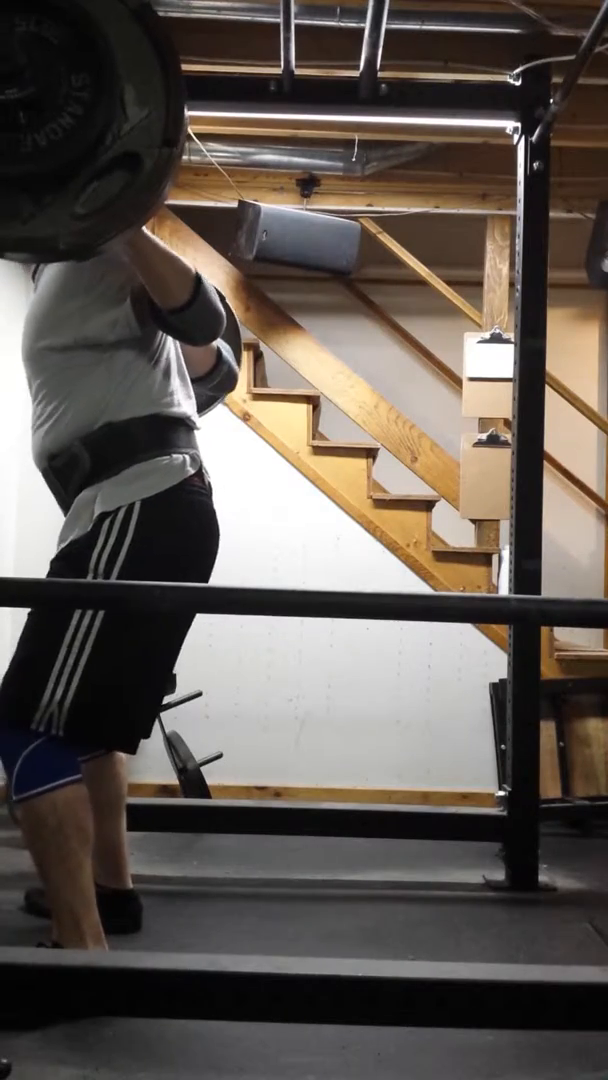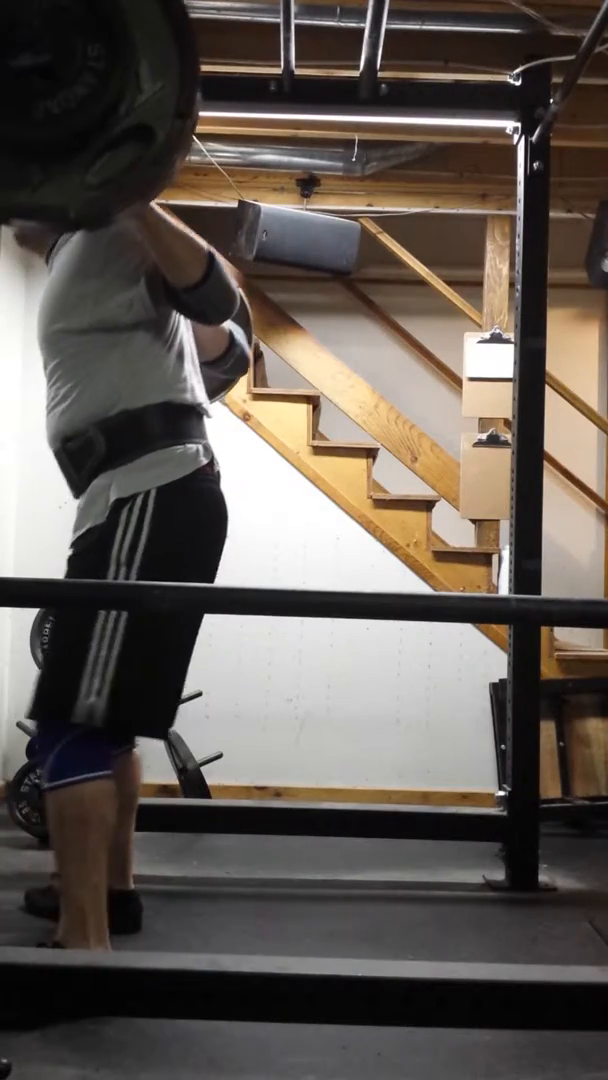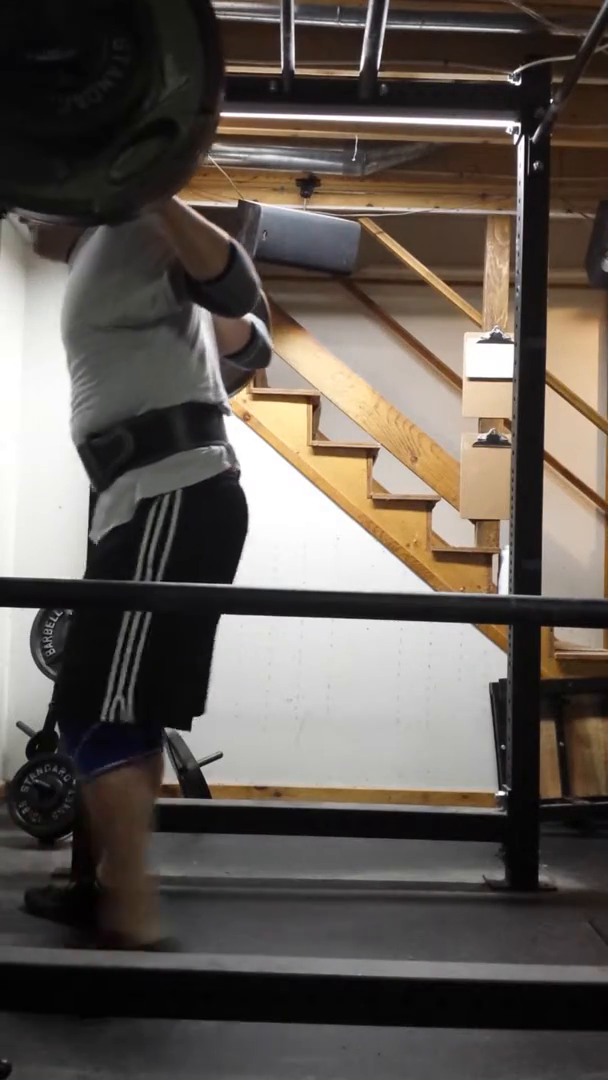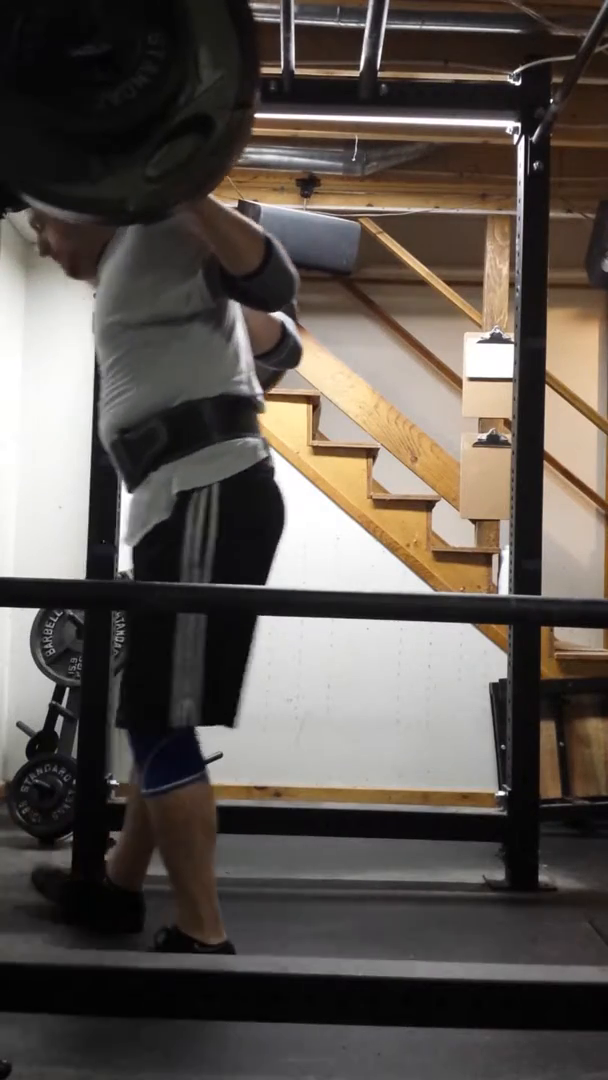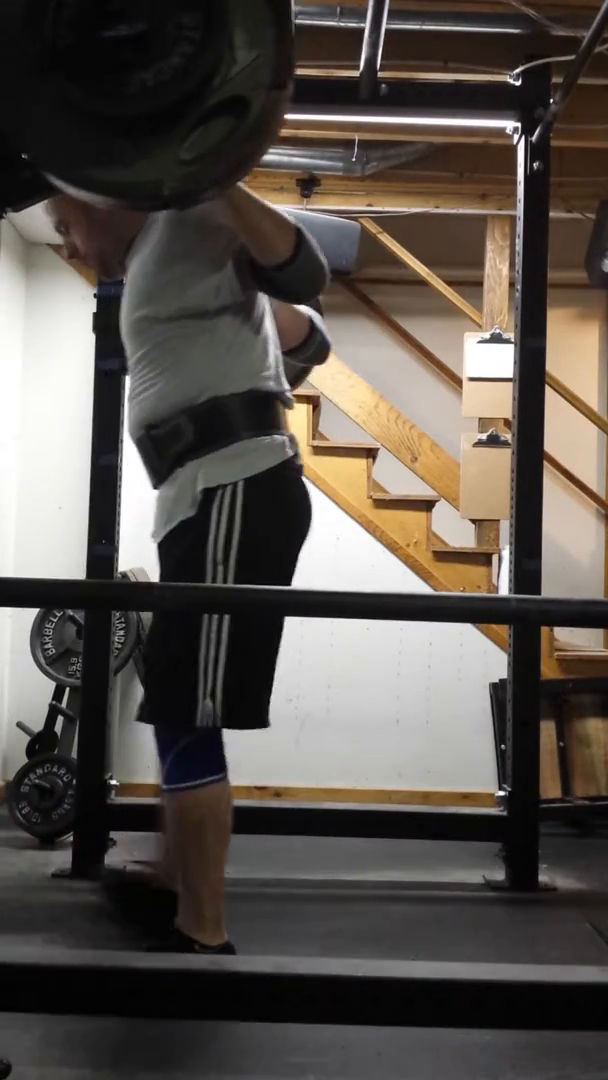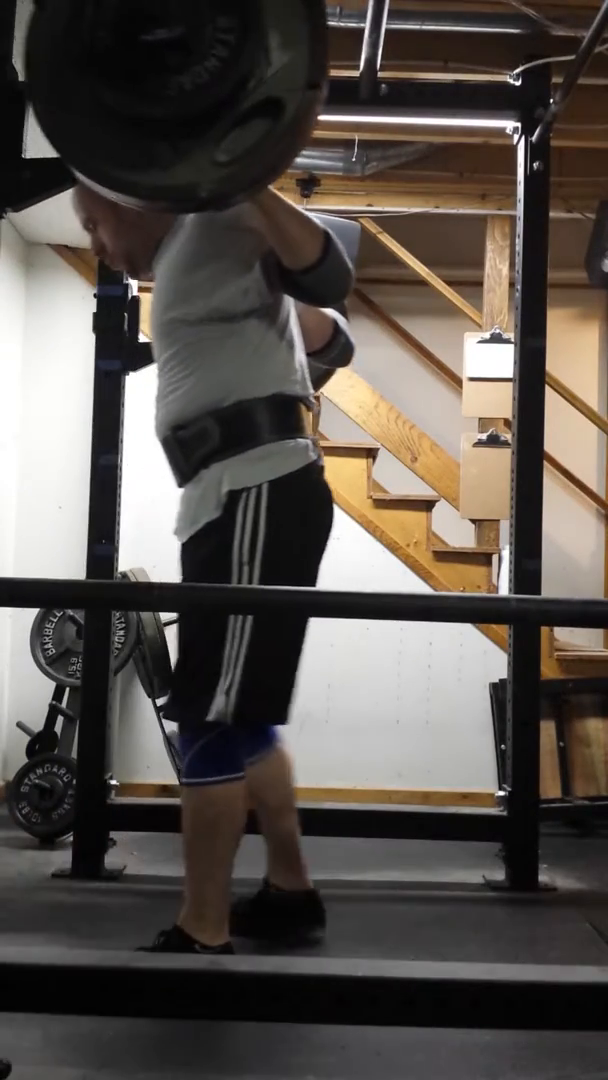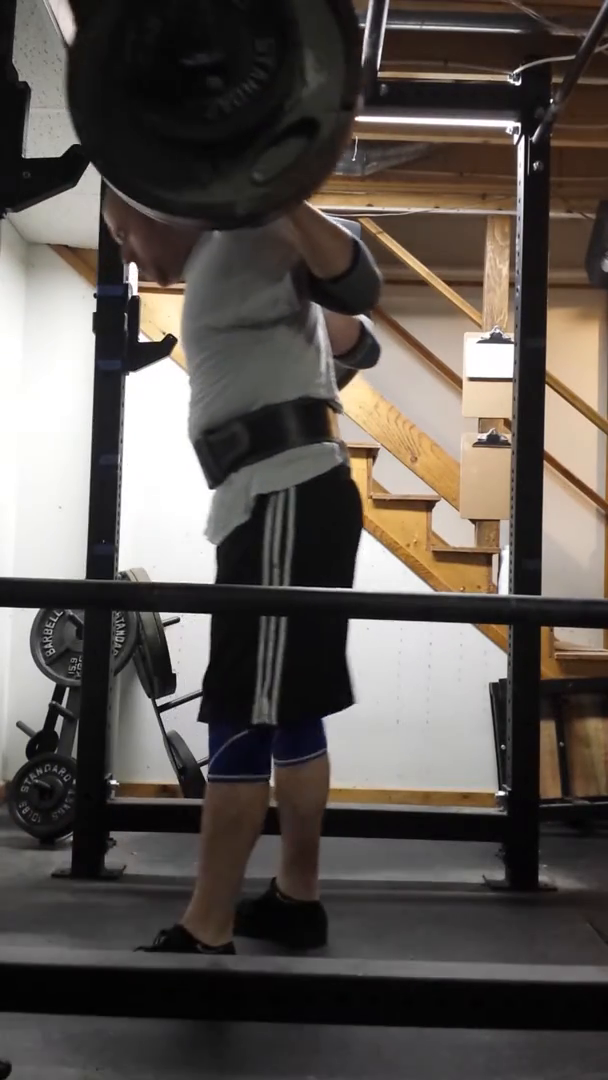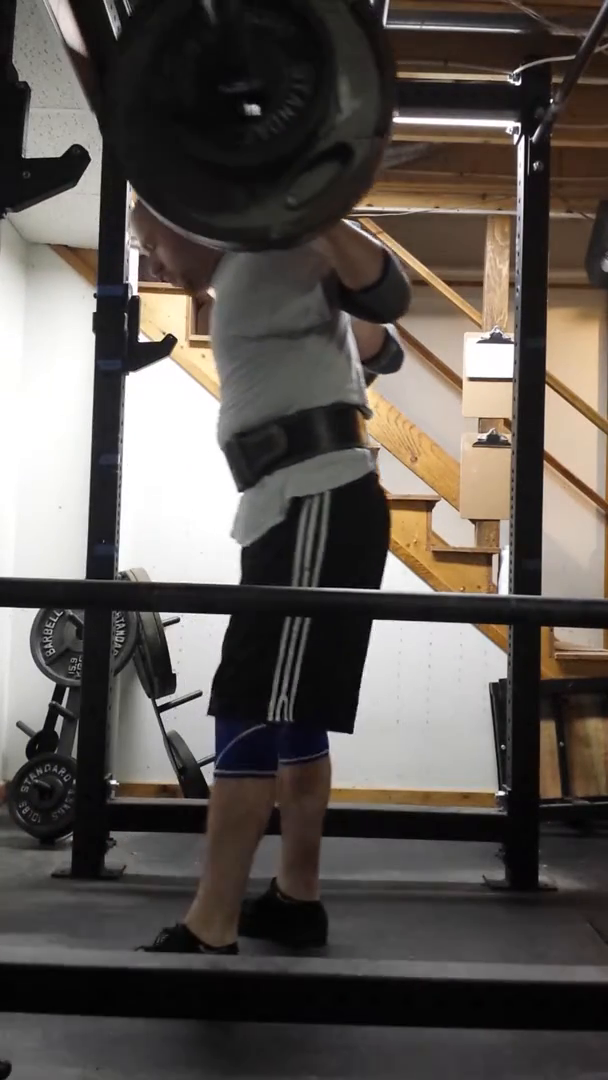
dt=0.2s
person 1, frame 1
left shoulder: (91, 254)
right shoulder: (82, 272)
left elbow: (199, 316)
right elbow: (213, 367)
left hip: (138, 515)
right hip: (144, 515)
right knee: (79, 716)
left ankle: (82, 948)
right ankle: (108, 888)
person 1, frame 2
left shoulder: (104, 235)
right shoulder: (94, 255)
left elbow: (212, 296)
right elbow: (226, 349)
left hip: (150, 503)
right hip: (147, 503)
left knee: (75, 720)
right knee: (98, 713)
left ankle: (81, 944)
right ankle: (108, 887)
person 1, frame 3
left shoulder: (123, 233)
right shoulder: (115, 259)
left elbow: (233, 285)
right elbow: (248, 342)
left hip: (173, 501)
right hip: (160, 503)
left knee: (102, 717)
right knee: (118, 712)
left ankle: (133, 931)
right ankle: (113, 886)
person 1, frame 4
left shoulder: (154, 234)
right shoulder: (144, 264)
left elbow: (270, 278)
right elbow: (277, 342)
left hip: (209, 498)
right hip: (189, 502)
left knee: (164, 721)
right knee: (156, 711)
left ankle: (200, 938)
right ankle: (118, 885)
person 1, frame 5
left shoulder: (182, 227)
right shoulder: (168, 259)
left elbow: (301, 272)
right elbow: (304, 336)
left hip: (234, 495)
right hip: (212, 499)
left knee: (188, 717)
right knee: (184, 707)
left ankle: (200, 939)
right ankle: (178, 875)
person 1, frame 6
left shoulder: (211, 229)
right shoulder: (196, 260)
left elbow: (327, 275)
right elbow: (330, 340)
left hip: (259, 497)
right hip: (239, 500)
left knee: (211, 714)
right knee: (240, 711)
left ankle: (201, 937)
right ankle: (290, 890)
person 1, frame 7
left shoulder: (241, 240)
right shoulder: (227, 269)
left elbow: (354, 284)
right elbow: (356, 341)
left hip: (289, 500)
right hip: (270, 503)
left knee: (242, 717)
right knee: (284, 713)
left ankle: (203, 935)
right ankle: (296, 898)
person 1, frame 8
left shoulder: (270, 253)
right shoulder: (254, 280)
left elbow: (384, 292)
right elbow: (380, 348)
left hip: (321, 504)
right hip: (294, 508)
left knee: (249, 714)
right knee: (290, 713)
left ankle: (208, 932)
right ankle: (294, 898)
